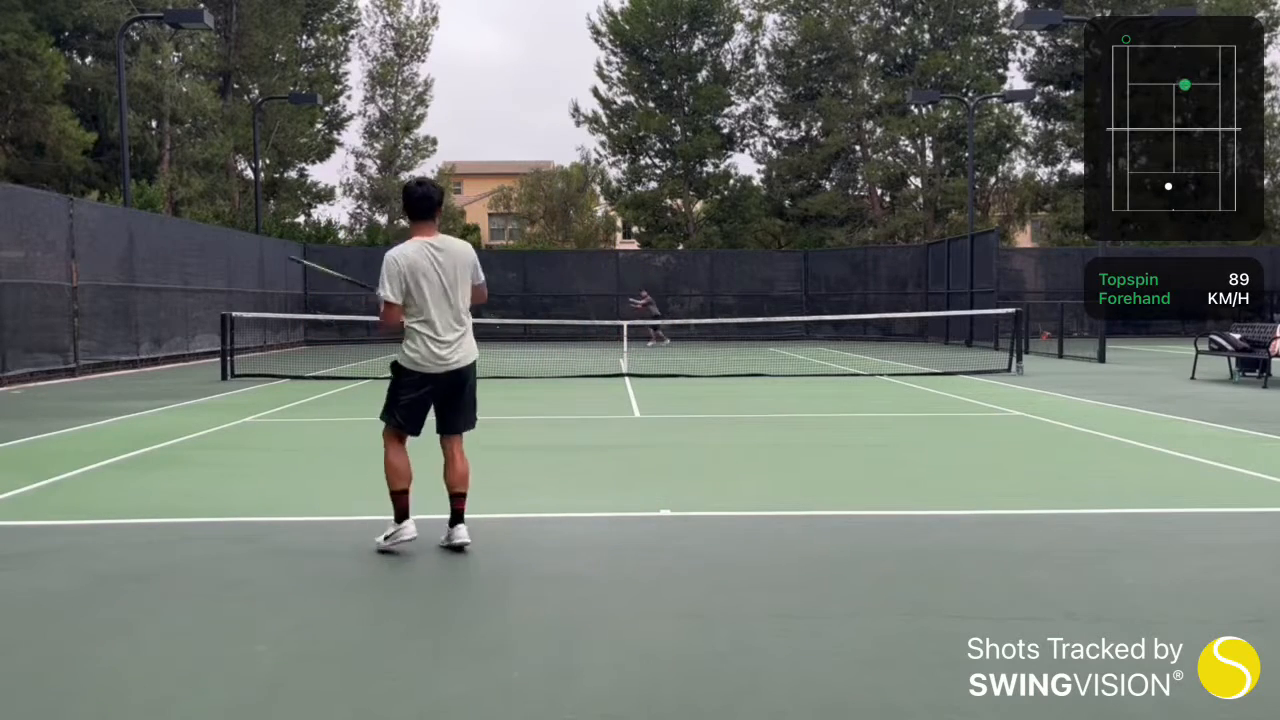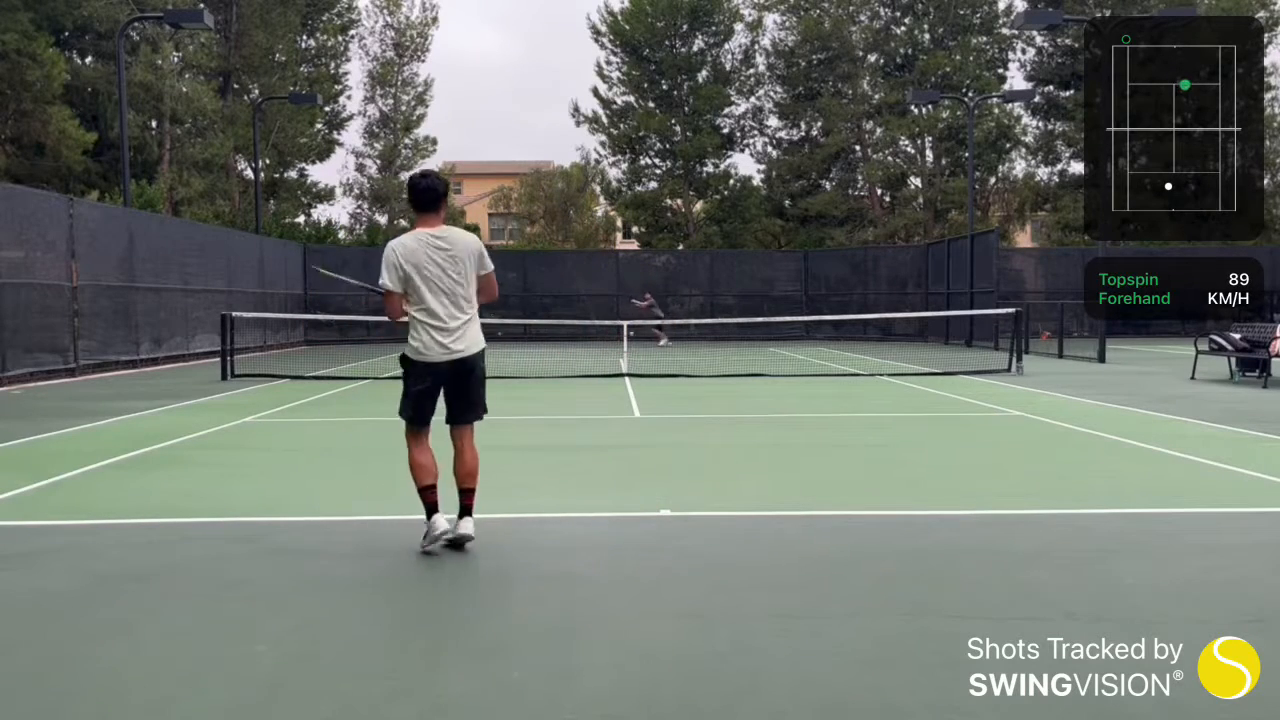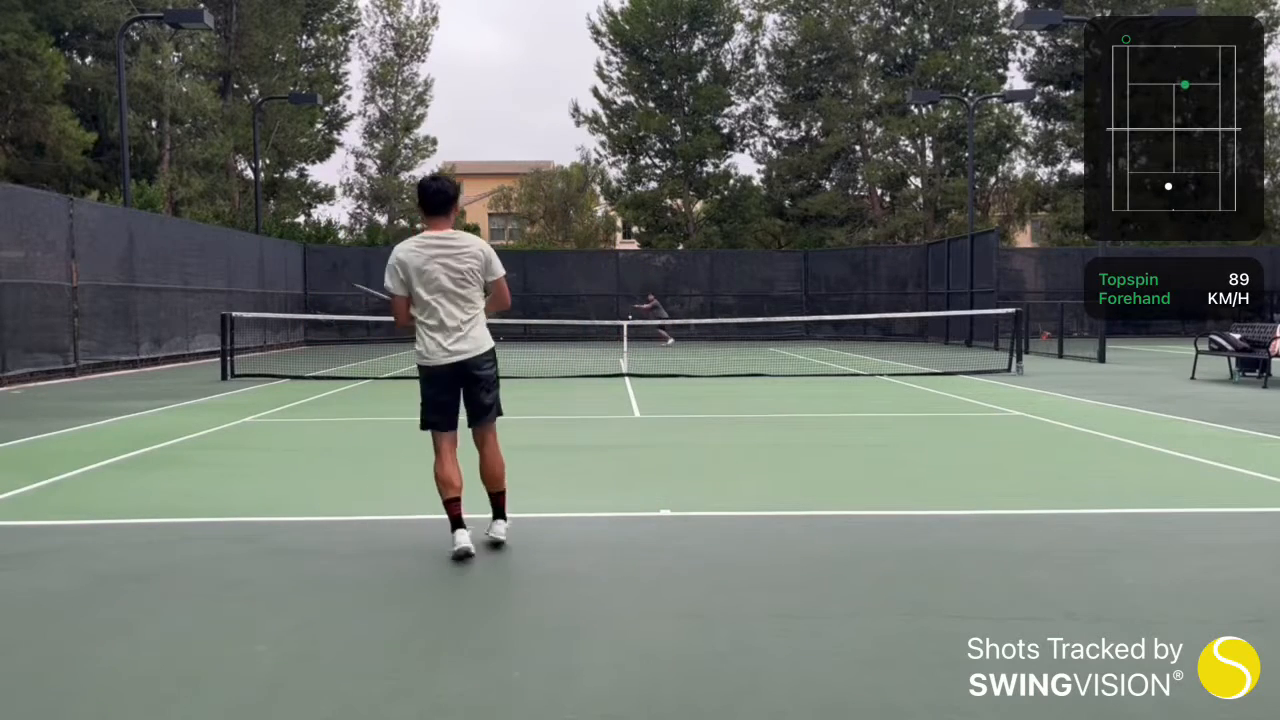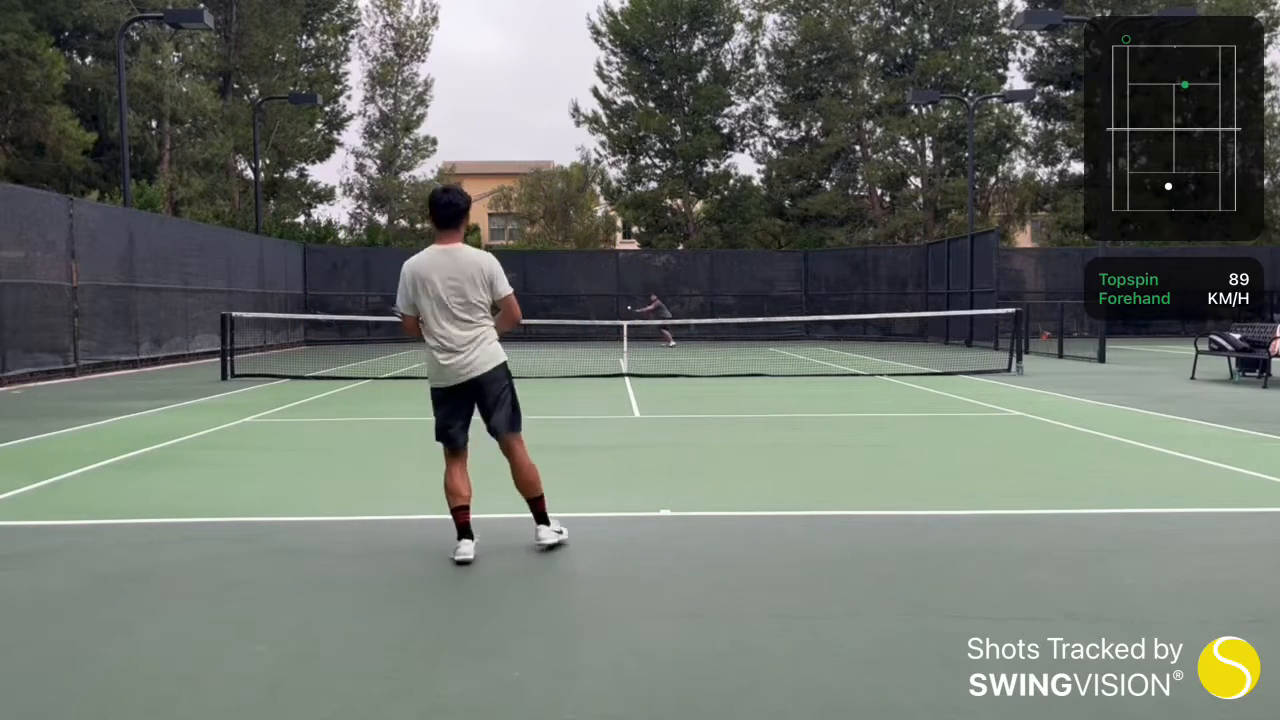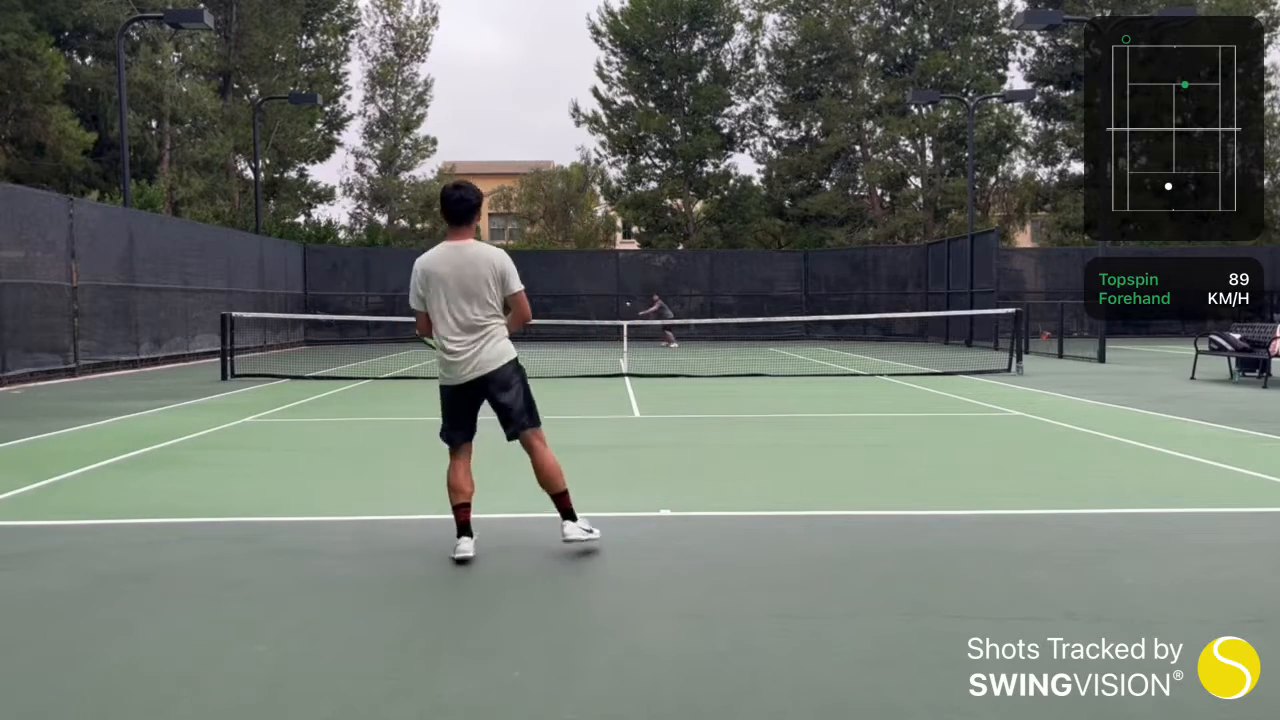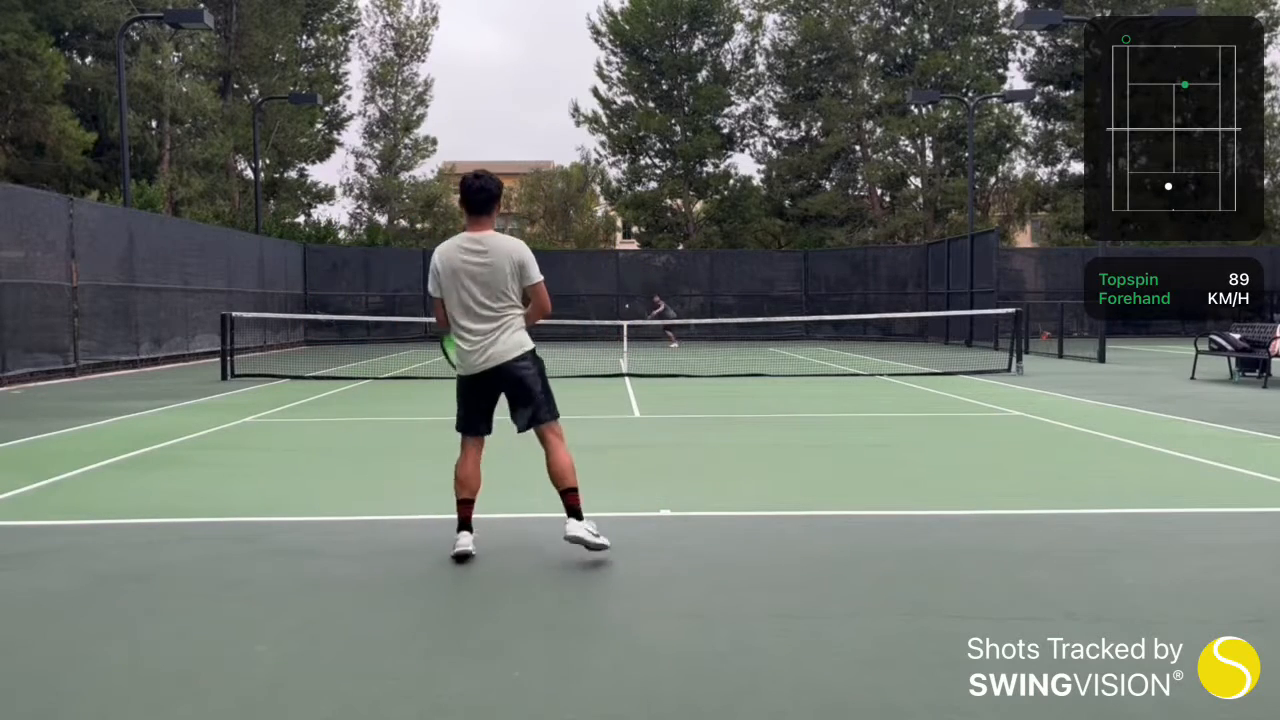
dt=0.1s
person 1, frame 1
left shoulder: (397, 257)
right shoulder: (464, 250)
left elbow: (390, 321)
right elbow: (479, 298)
left hip: (417, 365)
right hip: (462, 361)
left knee: (394, 438)
right knee: (453, 445)
left ankle: (402, 523)
right ankle: (457, 525)
person 1, frame 2
left shoulder: (397, 248)
right shoulder: (470, 241)
left elbow: (394, 311)
right elbow: (491, 293)
left hip: (424, 355)
right hip: (468, 350)
left knee: (417, 437)
right knee: (463, 437)
left ankle: (434, 517)
right ankle: (465, 518)
person 1, frame 3
left shoulder: (403, 253)
right shoulder: (477, 246)
left elbow: (401, 315)
right elbow: (503, 301)
left hip: (433, 360)
right hip: (478, 353)
left knee: (444, 446)
right knee: (487, 438)
left ankle: (459, 531)
right ankle: (499, 520)
person 1, frame 4
left shoulder: (412, 268)
right shoulder: (485, 261)
left elbow: (412, 329)
right elbow: (513, 317)
left hip: (444, 375)
right hip: (489, 366)
left knee: (455, 457)
right knee: (513, 447)
left ankle: (465, 540)
right ankle: (543, 526)
person 1, frame 5
left shoulder: (423, 265)
right shoulder: (495, 258)
left elbow: (424, 328)
right elbow: (522, 316)
left hip: (455, 373)
right hip: (499, 364)
left knee: (459, 455)
right knee: (535, 442)
left ankle: (463, 538)
right ankle: (570, 520)
person 1, frame 6
left shoulder: (442, 255)
right shoulder: (515, 249)
left elbow: (441, 317)
right elbow: (543, 308)
left hip: (471, 362)
right hip: (517, 354)
left knee: (471, 447)
right knee: (551, 435)
left ankle: (464, 533)
right ankle: (576, 520)
